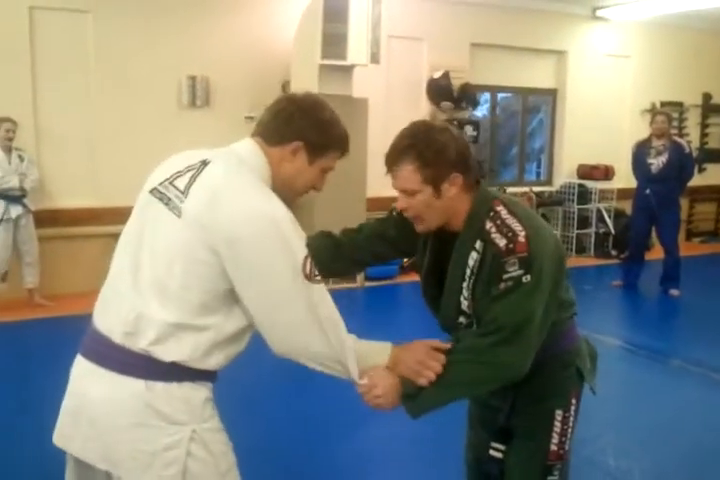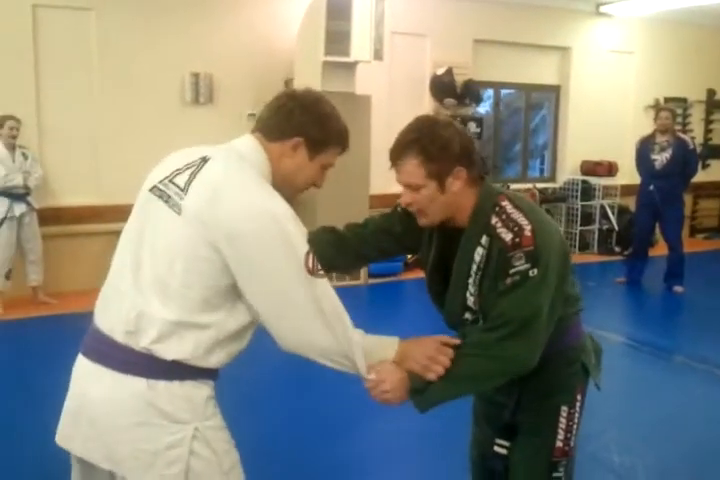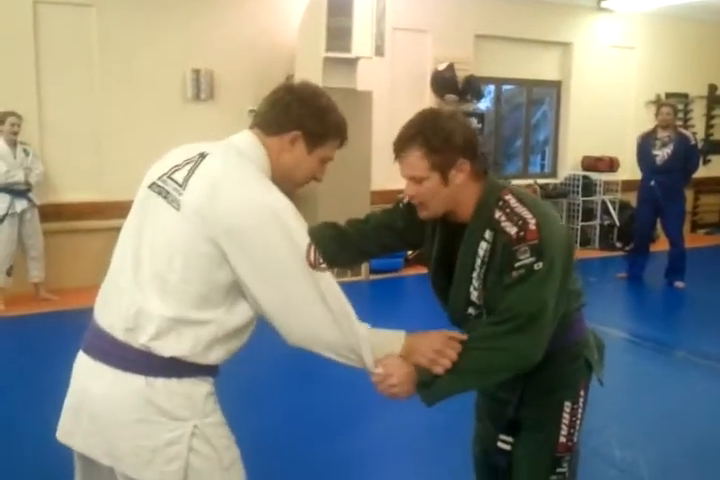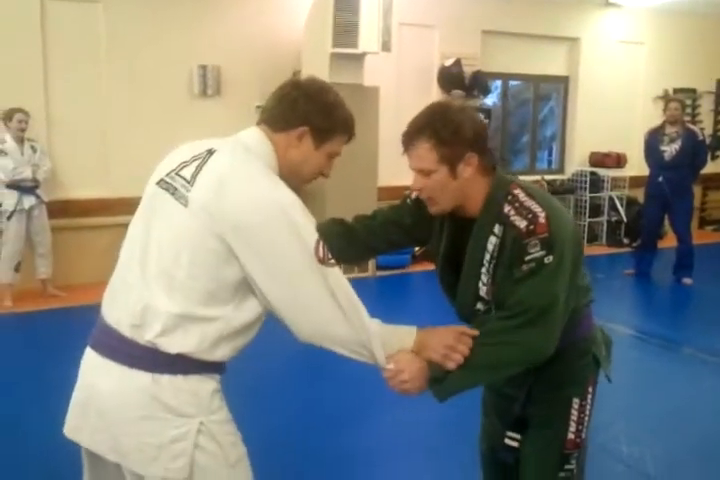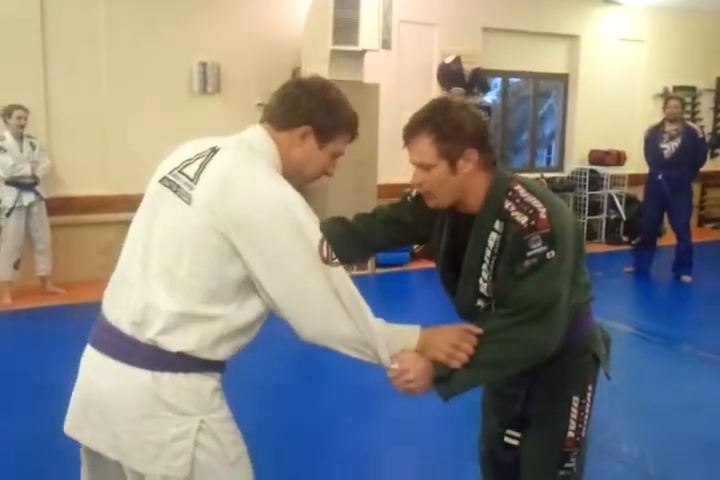
dt=0.1s
person 1, frame 1
left shoulder: (182, 165)
right shoulder: (257, 213)
right elbow: (304, 332)
right wrist: (389, 358)
left hip: (94, 377)
right hip: (156, 403)
person 1, frame 2
left shoulder: (183, 162)
right shoulder: (258, 209)
right elbow: (308, 327)
right wrist: (397, 353)
left hip: (95, 375)
right hip: (159, 402)
person 1, frame 3
left shoulder: (182, 159)
right shoulder: (256, 203)
right elbow: (313, 319)
right wrist: (403, 346)
left hip: (98, 374)
right hip: (159, 399)
person 1, frame 4
left shoulder: (190, 156)
right shoulder: (264, 199)
right elbow: (322, 315)
right wrist: (415, 342)
left hip: (105, 368)
right hip: (165, 395)
person 1, frame 5
left shoulder: (194, 153)
right shoulder: (266, 198)
right elbow: (325, 314)
right wrist: (419, 341)
left hip: (105, 367)
right hip: (164, 394)
person 2, frame 1
left shoulder: (519, 243)
right shoulder: (422, 217)
left elbow: (504, 352)
right elbow: (354, 247)
left wrist: (407, 386)
left hip: (545, 371)
right hip: (494, 368)
person 2, frame 2
left shoulder: (525, 237)
right shoulder: (427, 213)
left elbow: (512, 347)
right elbow: (358, 241)
left wrist: (415, 380)
left hip: (550, 367)
right hip: (498, 363)
person 2, frame 3
left shoulder: (528, 231)
right shoulder: (428, 209)
left elbow: (519, 341)
right elbow: (360, 237)
left wrist: (422, 374)
left hip: (553, 364)
right hip: (499, 358)
person 2, frame 4
left shoulder: (537, 225)
right shoulder: (436, 204)
left elbow: (531, 335)
right elbow: (368, 233)
left wrist: (434, 369)
left hip: (560, 360)
right hip: (508, 356)
person 2, frame 5
left shoulder: (538, 222)
right shoulder: (435, 203)
left elbow: (535, 331)
right elbow: (369, 231)
left wrist: (439, 367)
left hip: (561, 359)
right hip: (505, 354)
person 3, frame 1
left shoulder: (21, 155)
left elbow: (34, 177)
left wrist: (23, 187)
right wrist: (19, 181)
left hip: (21, 207)
left knee: (30, 251)
left ankle: (34, 294)
person 3, frame 2
left shoulder: (25, 153)
left elbow: (37, 174)
left wrist: (27, 186)
right wrist: (23, 179)
left hip: (25, 205)
left knee: (34, 249)
left ankle: (38, 292)
person 3, frame 3
left shoulder: (26, 149)
left elbow: (38, 171)
left wrist: (28, 181)
right wrist: (25, 175)
left hip: (26, 201)
left knee: (35, 245)
left ankle: (40, 289)
person 3, frame 4
left shoulder: (33, 146)
left elbow: (46, 167)
left wrist: (36, 178)
right wrist: (31, 172)
left hip: (34, 197)
left knee: (43, 242)
left ankle: (47, 285)
person 3, frame 5
left shoulder: (33, 142)
left elbow: (45, 164)
left wrist: (35, 175)
right wrist: (31, 169)
left hip: (34, 194)
left knee: (43, 239)
left ankle: (47, 282)
person 4, frame 1
left shoulder: (680, 147)
right shoulder: (640, 147)
left elbow: (687, 171)
left wrist: (673, 190)
right wrist: (646, 186)
left hip: (667, 202)
right hip: (643, 199)
left knee: (670, 243)
right knee: (636, 240)
left ankle: (670, 284)
right ankle: (629, 279)
person 4, frame 2
left shoulder: (684, 142)
right shoulder: (643, 142)
left elbow: (691, 167)
left wrist: (676, 186)
right wrist: (649, 182)
left hip: (671, 198)
right hip: (647, 195)
left knee: (673, 240)
right knee: (640, 237)
left ankle: (674, 280)
right ankle: (632, 275)
person 4, frame 3
left shoulder: (685, 138)
right shoulder: (645, 138)
left elbow: (692, 163)
left wrist: (678, 181)
right wrist: (651, 177)
left hip: (672, 193)
right hip: (648, 190)
left knee: (675, 235)
right knee: (641, 232)
left ankle: (676, 276)
right ankle: (633, 271)
person 4, frame 4
left shoulder: (693, 134)
right shoulder: (652, 134)
left elbow: (701, 159)
left wrist: (686, 177)
right wrist: (658, 173)
left hip: (680, 189)
right hip: (656, 186)
left knee: (682, 231)
right knee: (649, 228)
left ankle: (684, 273)
right ankle: (641, 267)
person 4, frame 5
left shoulder: (693, 132)
right shoulder: (652, 131)
left elbow: (700, 156)
left wrist: (686, 175)
right wrist: (658, 171)
left hip: (679, 187)
right hip: (655, 184)
left knee: (682, 229)
right knee: (648, 226)
left ankle: (683, 270)
right ankle: (640, 265)
